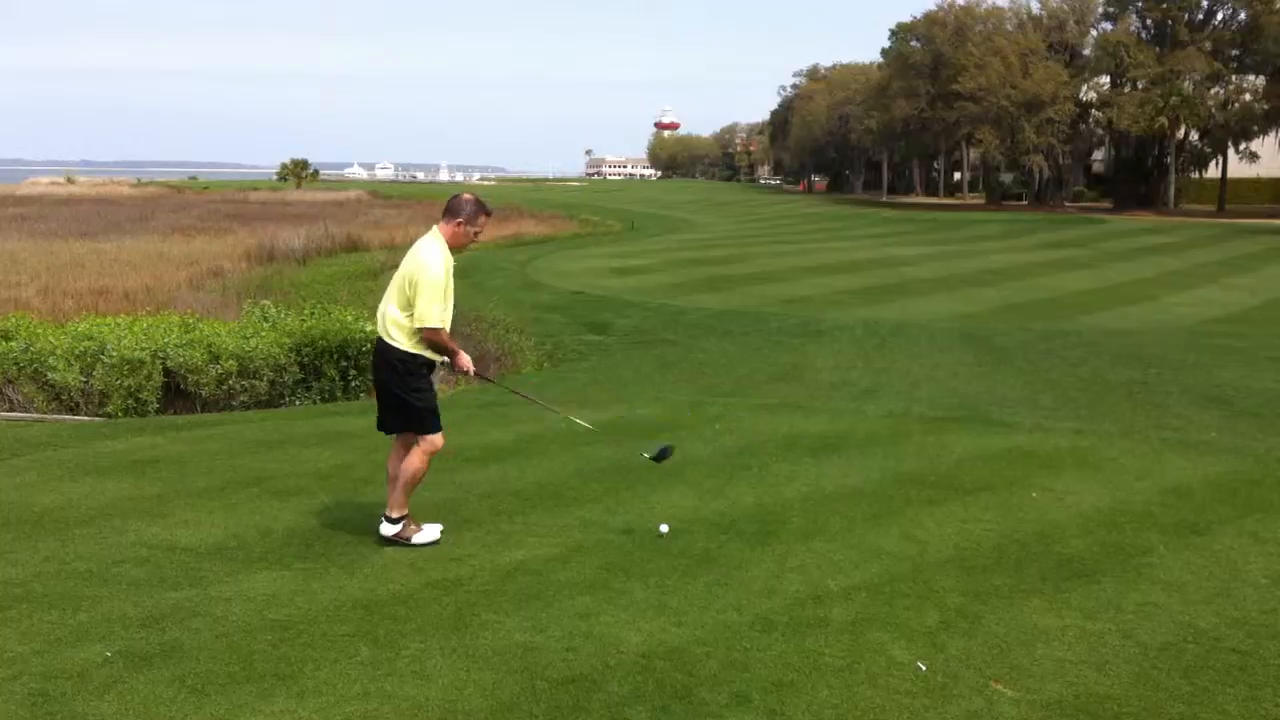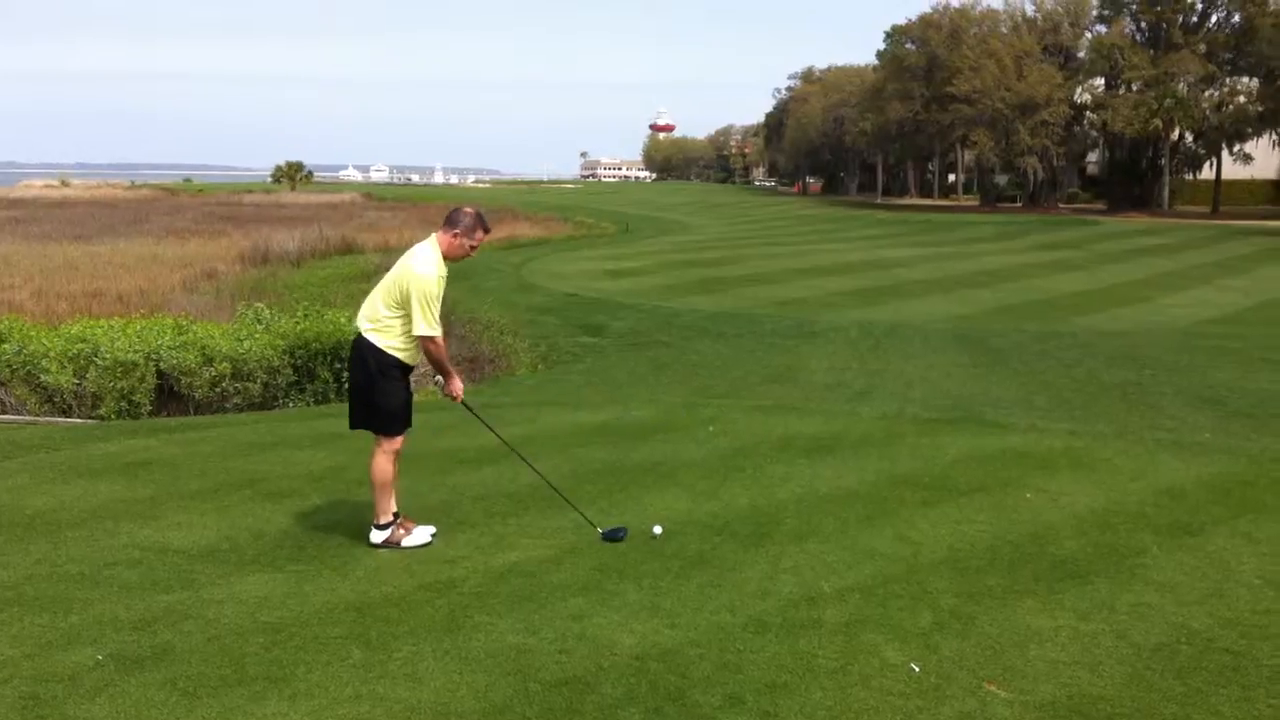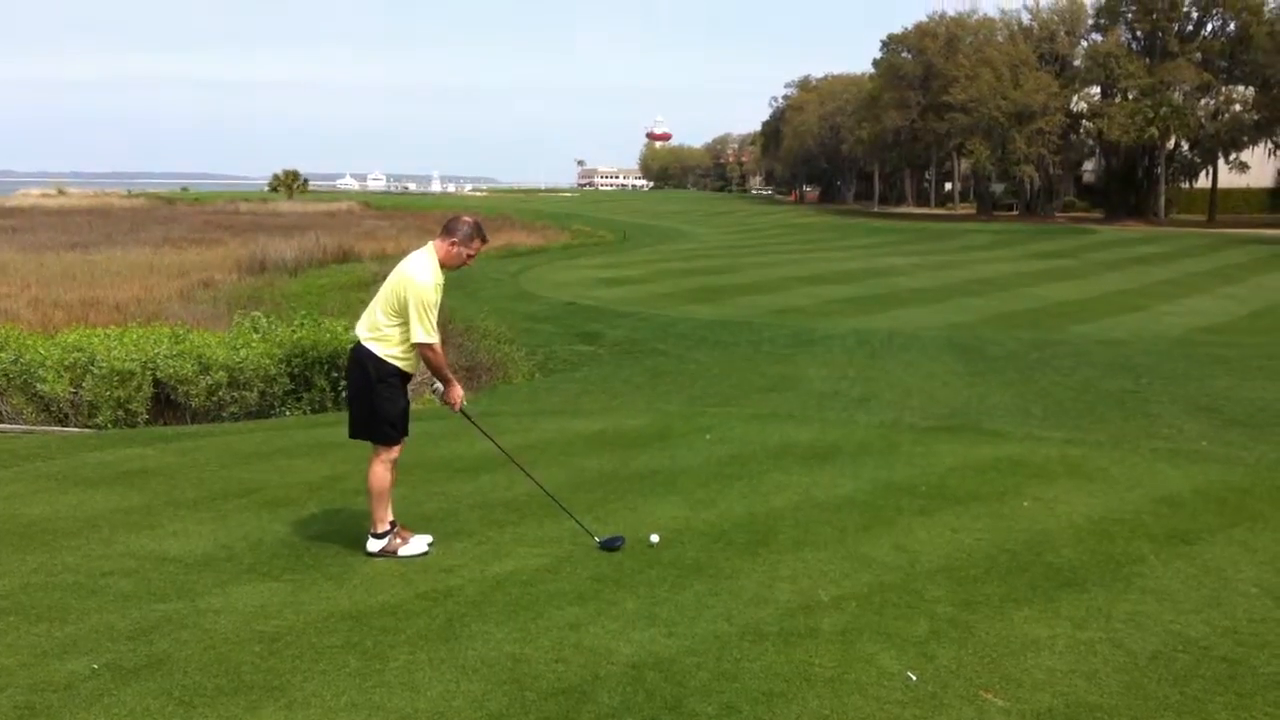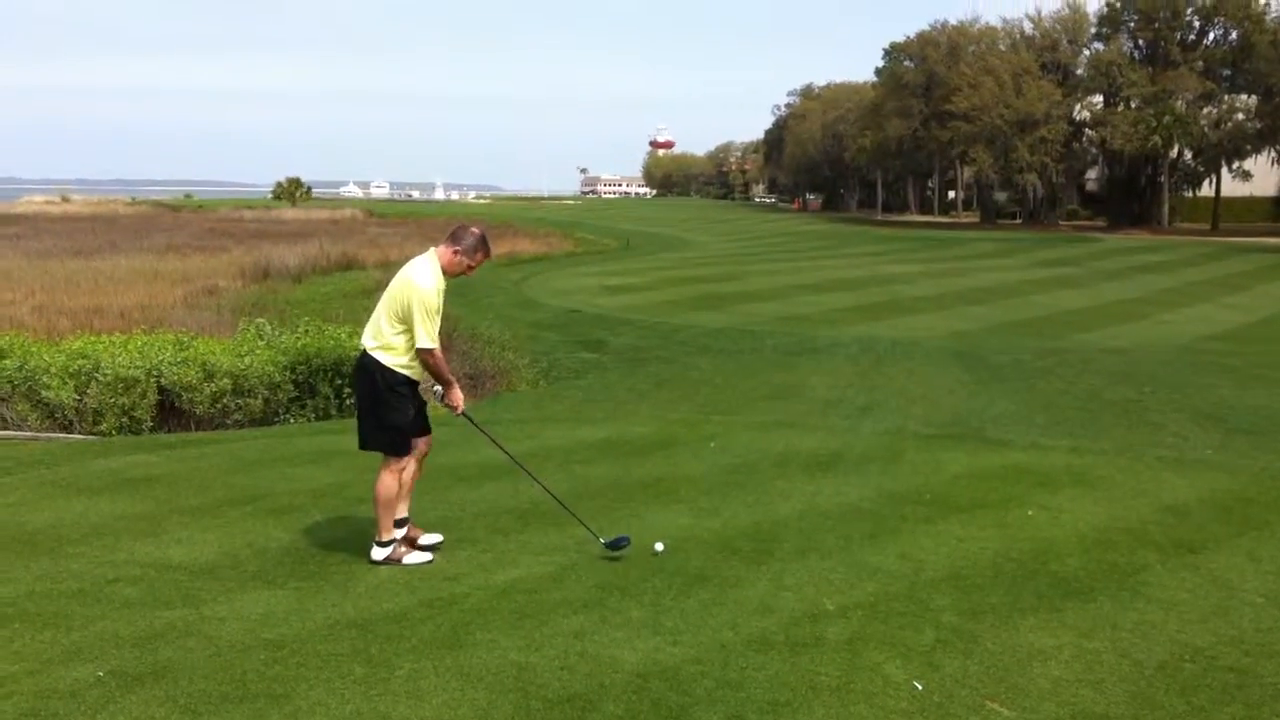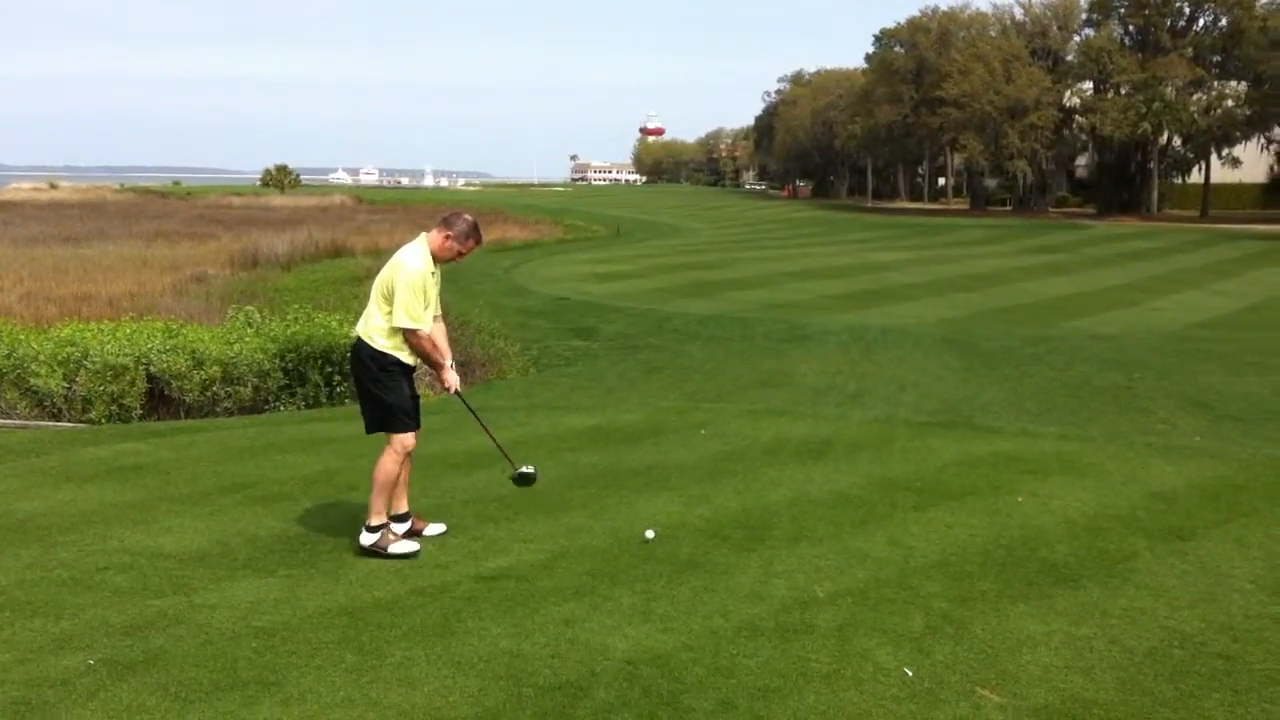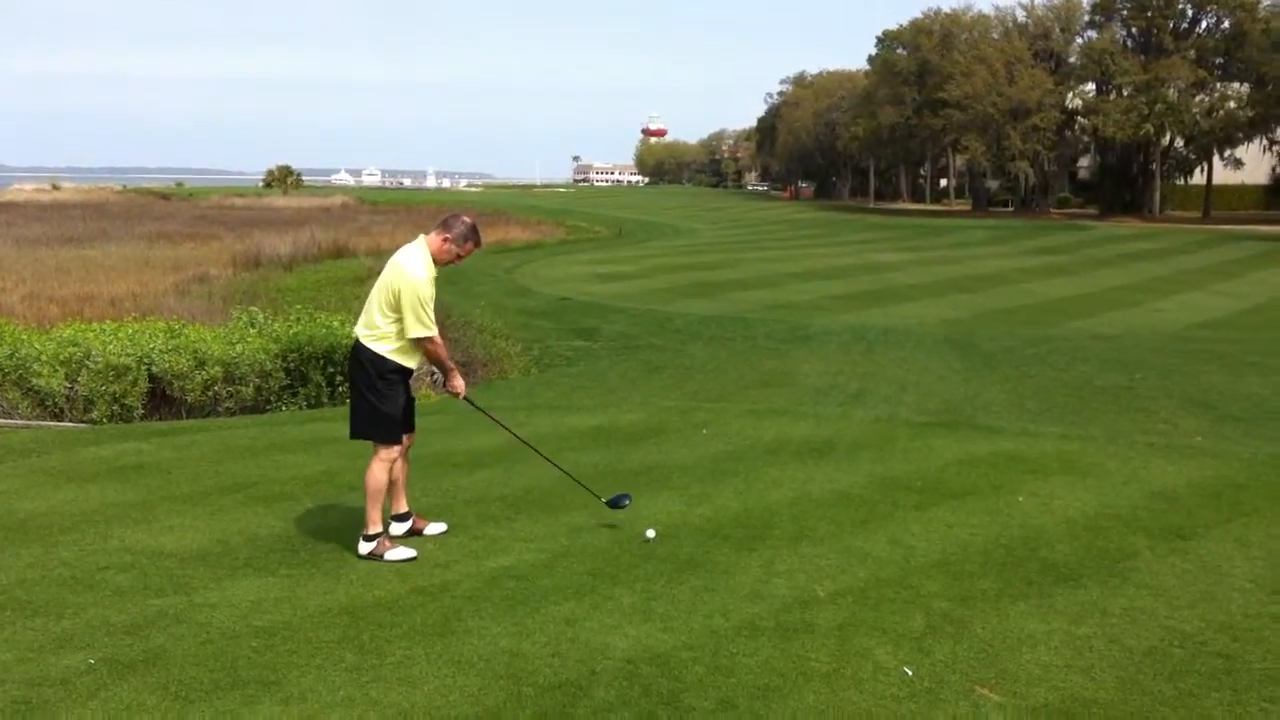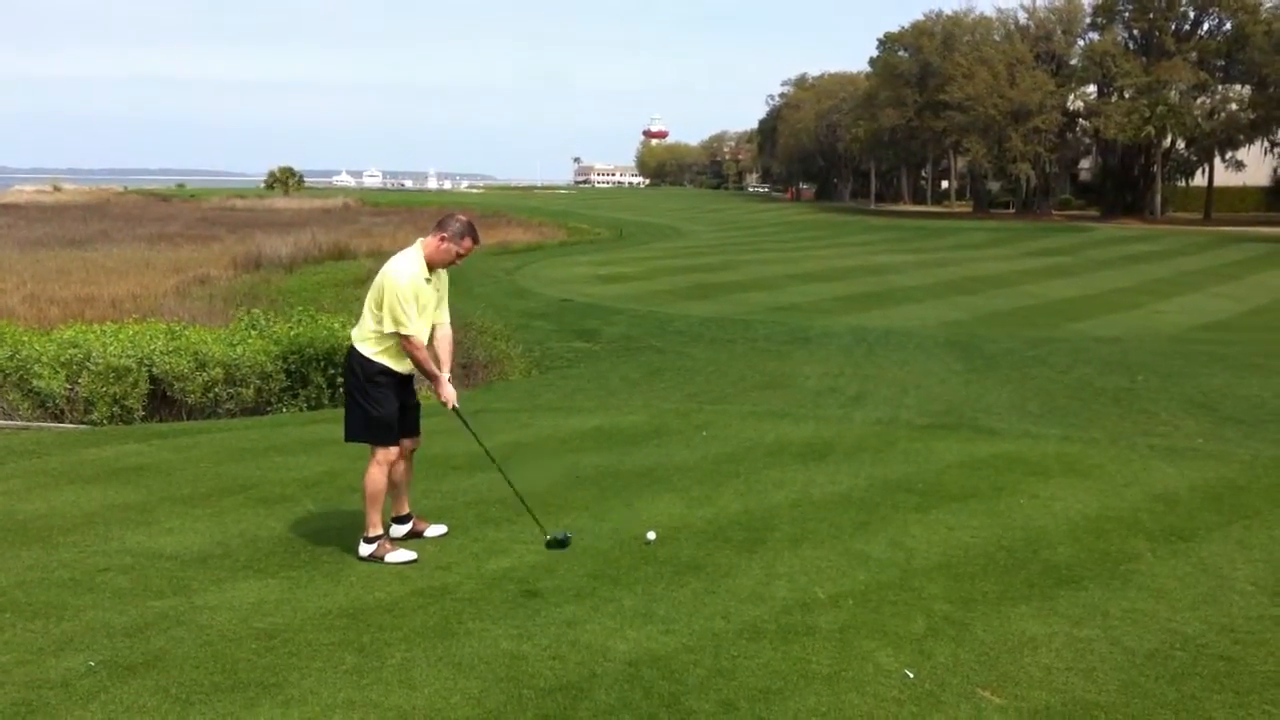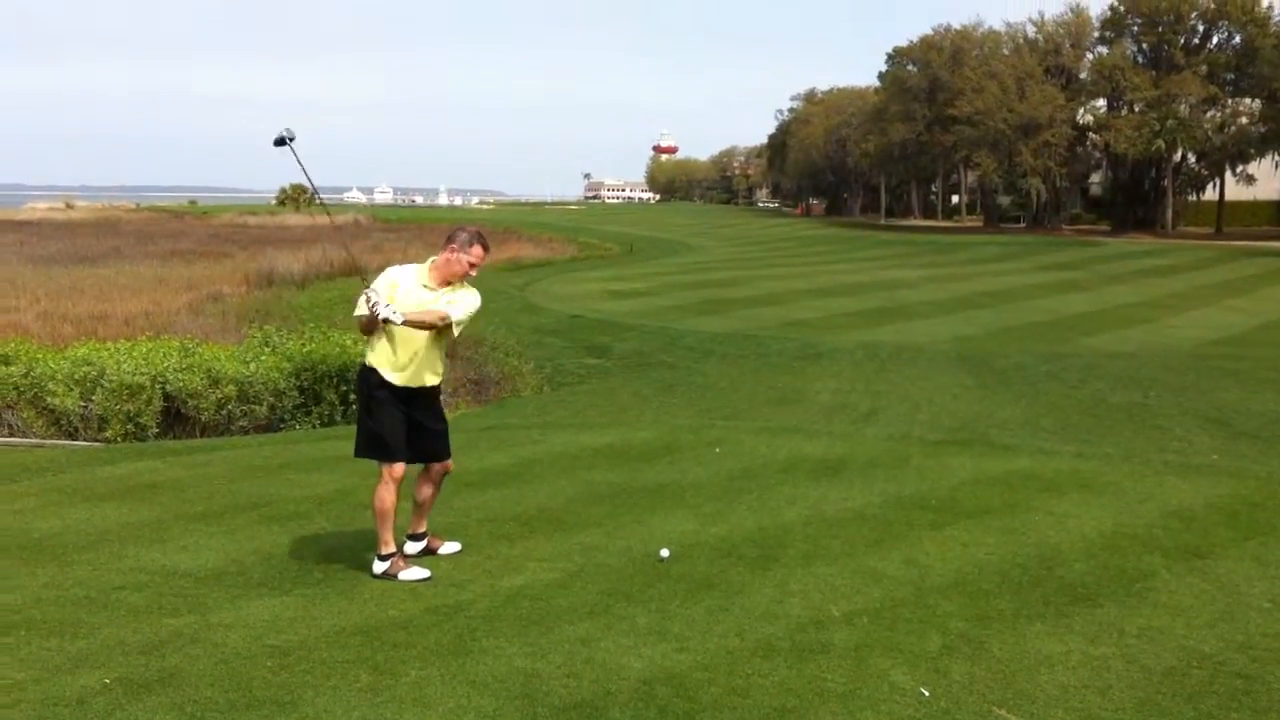
dt=0.4s
person 1, frame 1
left shoulder: (430, 246)
right shoulder: (433, 264)
right elbow: (430, 332)
left wrist: (449, 351)
right wrist: (456, 353)
left hip: (398, 354)
right hip: (404, 359)
left knee: (407, 438)
right knee: (430, 442)
left ankle: (396, 515)
right ankle: (394, 519)
person 1, frame 2
left shoulder: (430, 254)
right shoulder: (427, 271)
left elbow: (428, 330)
right elbow: (428, 338)
left wrist: (445, 371)
right wrist: (450, 377)
left hip: (389, 354)
right hip: (379, 356)
left knee: (394, 440)
right knee: (389, 443)
left ankle: (391, 515)
right ankle: (382, 527)
person 1, frame 3
left shoulder: (426, 262)
right shoulder: (423, 278)
left elbow: (427, 337)
right elbow: (427, 345)
left wrist: (445, 379)
right wrist: (450, 383)
left hip: (387, 363)
right hip: (377, 365)
left knee: (392, 449)
right knee: (386, 452)
left ankle: (388, 525)
right ankle: (379, 536)
person 1, frame 4
left shoulder: (427, 267)
right shoulder: (426, 283)
left elbow: (427, 341)
right elbow: (428, 350)
left wrist: (445, 381)
right wrist: (450, 385)
left hip: (396, 371)
right hip: (385, 373)
left knee: (420, 443)
right knee: (396, 460)
left ankle: (400, 524)
right ankle: (385, 544)
person 1, frame 5
left shoulder: (429, 262)
right shoulder: (412, 266)
left elbow: (433, 319)
right elbow: (413, 333)
left wrist: (449, 363)
right wrist: (440, 368)
left hip: (395, 359)
right hip: (378, 357)
left knee: (406, 439)
right knee: (401, 442)
left ankle: (400, 519)
right ankle: (374, 528)
person 1, frame 6
left shoulder: (416, 254)
right shoulder: (416, 273)
left elbow: (425, 328)
right elbow: (427, 338)
left wrist: (443, 368)
right wrist: (451, 373)
left hip: (389, 361)
right hip: (377, 363)
left knee: (403, 441)
right knee: (386, 450)
left ankle: (401, 518)
right ankle: (371, 537)
person 1, frame 7
left shoulder: (437, 274)
right shoulder: (403, 274)
left elbow: (442, 327)
right elbow: (409, 339)
left wrist: (444, 374)
right wrist: (438, 381)
left hip: (397, 369)
right hip: (371, 367)
left knee: (407, 444)
right knee: (385, 452)
left ankle: (402, 520)
right ankle: (372, 539)
person 1, frame 8
left shoulder: (468, 296)
right shoulder: (396, 276)
left elbow: (440, 319)
right elbow: (365, 326)
left wrist: (397, 314)
right wrist: (376, 315)
left hip: (425, 390)
right hip: (382, 384)
left knee: (439, 465)
right knee: (393, 470)
left ankle: (418, 537)
right ankle: (386, 556)
